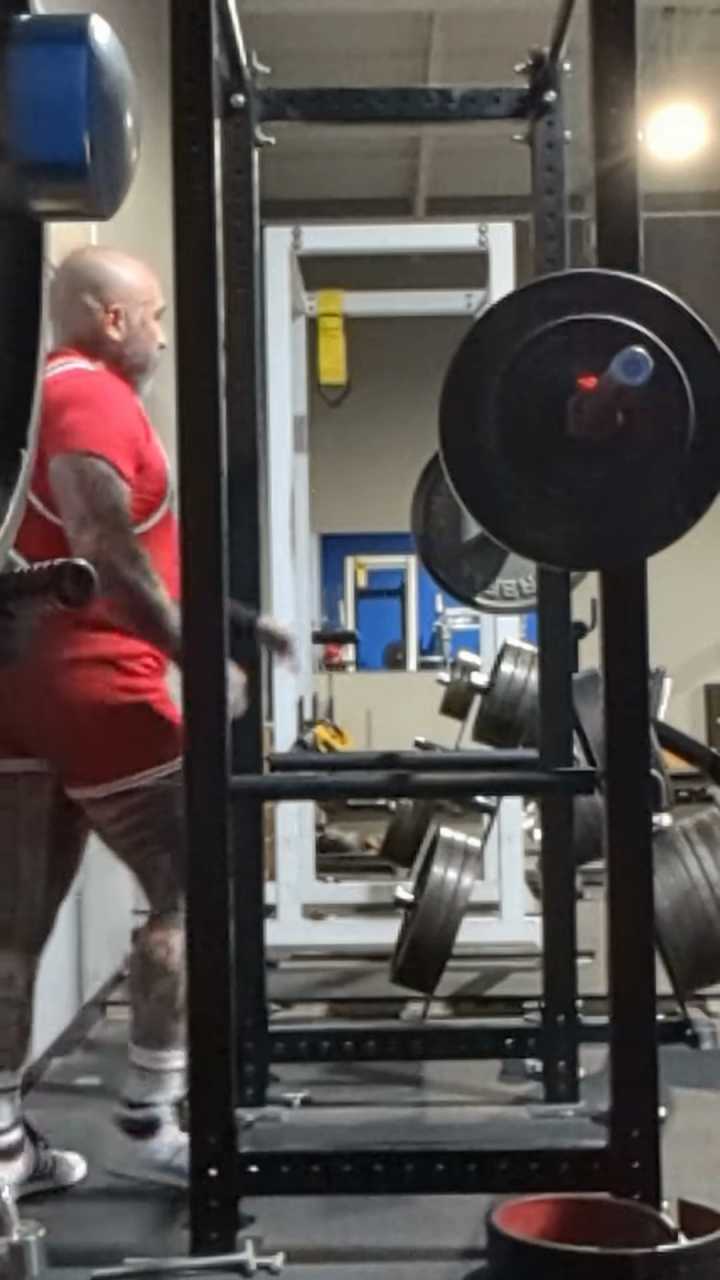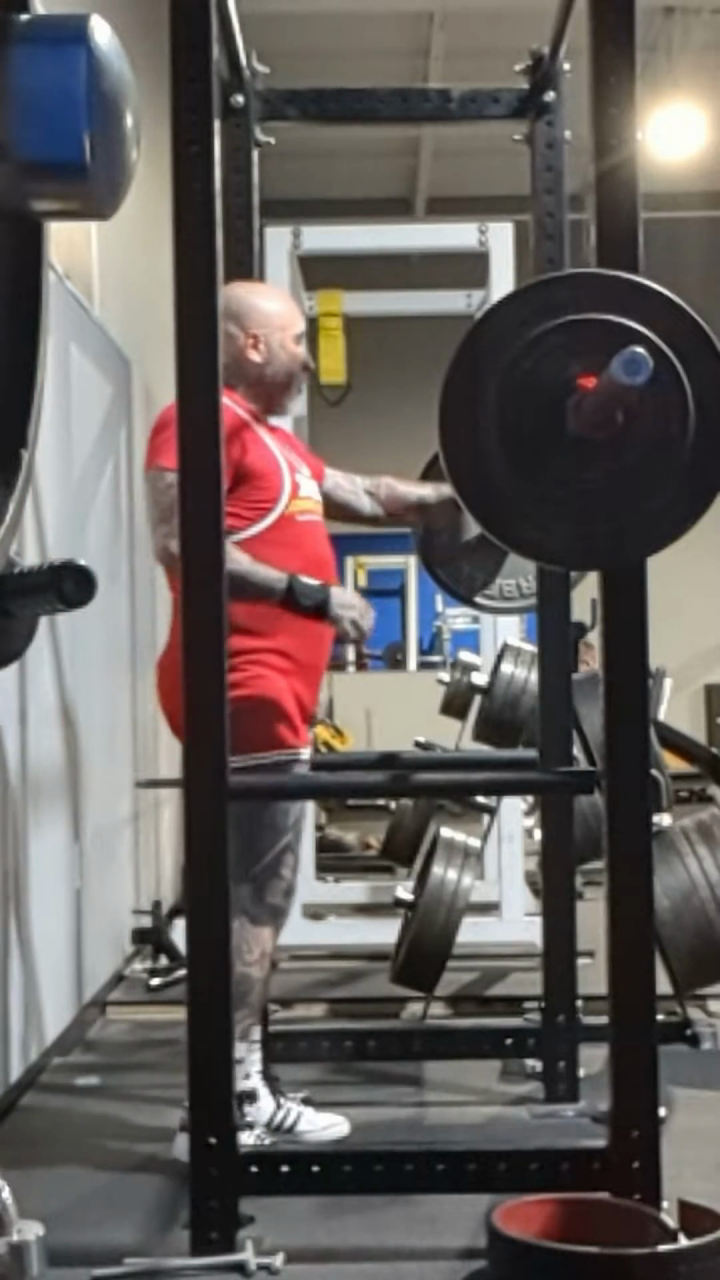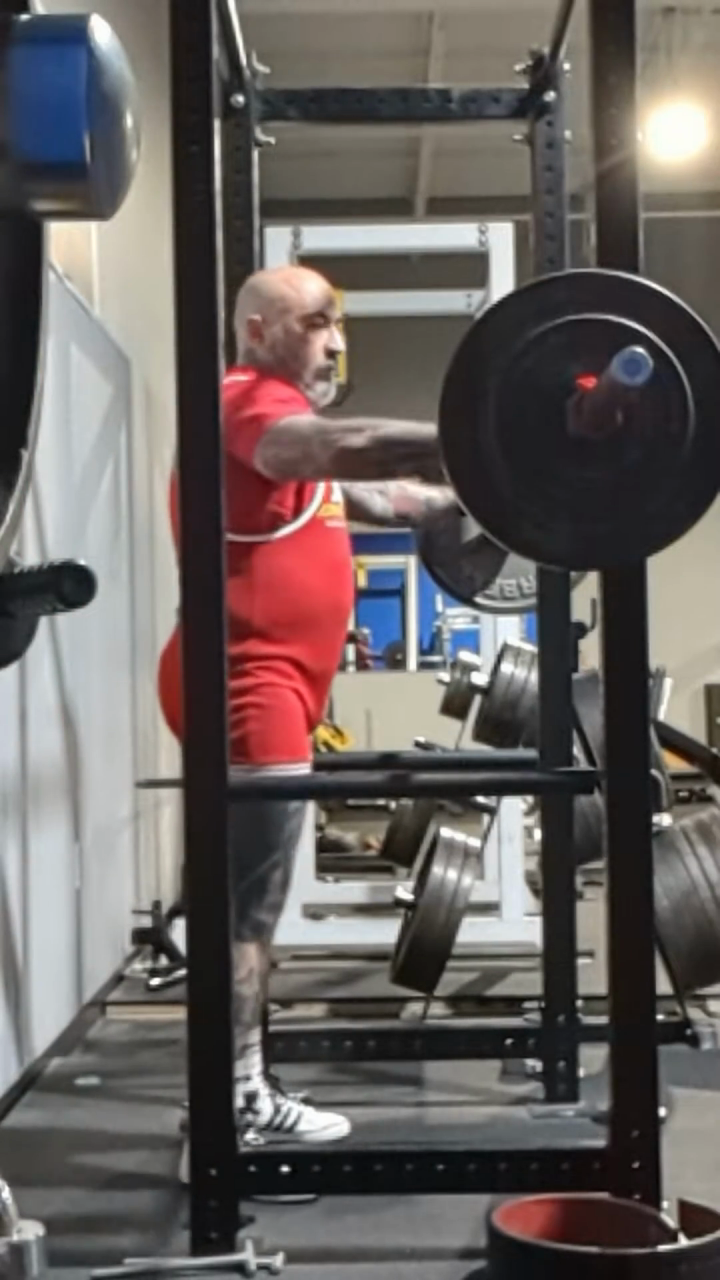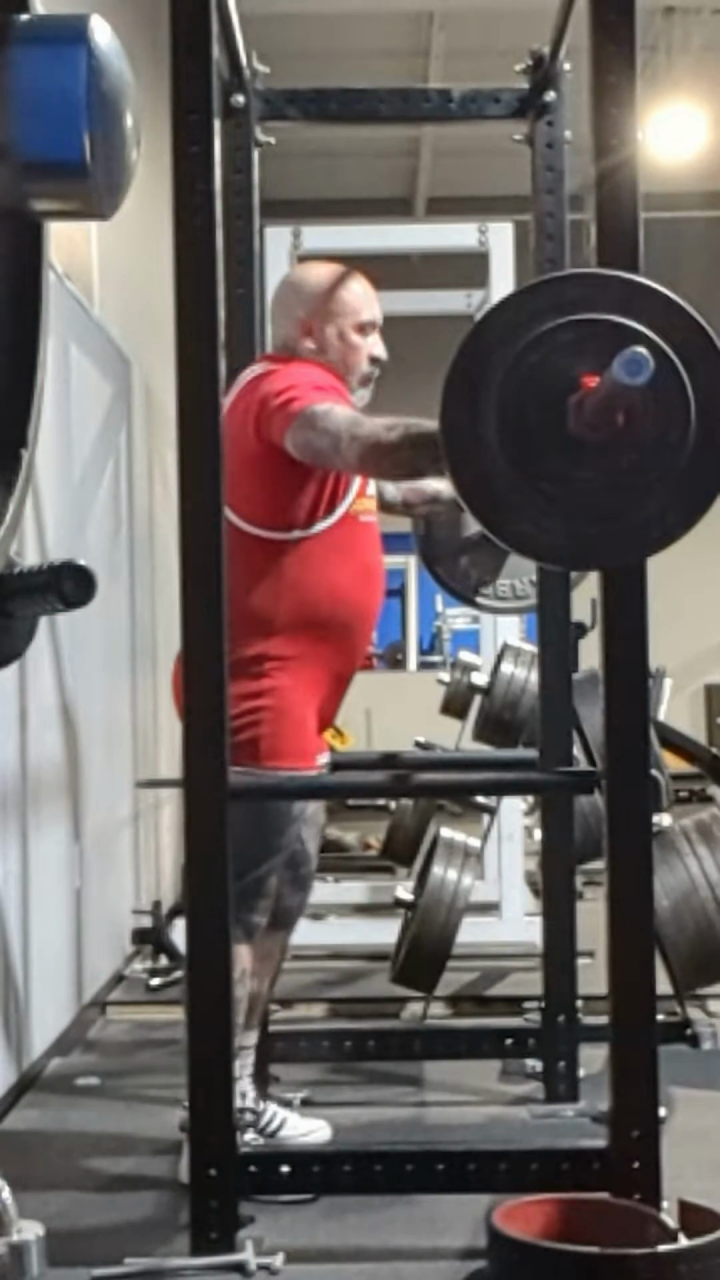
dt=1s
person 1, frame 1
right shoulder: (90, 398)
right elbow: (104, 557)
left wrist: (230, 616)
right wrist: (198, 654)
right hip: (92, 689)
right knee: (183, 898)
right ankle: (148, 1119)
person 1, frame 2
left shoulder: (269, 439)
right shoulder: (203, 420)
left elbow: (367, 496)
right elbow: (177, 542)
left wrist: (463, 496)
right wrist: (307, 595)
left hip: (268, 689)
right hip: (239, 689)
left knee: (261, 896)
right knee: (253, 897)
left ankle: (246, 1093)
person 1, frame 3
left shoulder: (274, 411)
right shoulder: (250, 401)
left elbow: (371, 494)
right elbow: (345, 451)
left hip: (267, 693)
right hip: (246, 692)
left knee: (254, 905)
right knee: (245, 908)
left ankle: (246, 1094)
right ankle: (224, 1124)
person 1, frame 4
left shoulder: (300, 398)
right shoulder: (287, 388)
left elbow: (376, 481)
right elbow: (371, 446)
left wrist: (470, 489)
left hip: (286, 694)
right hip: (260, 691)
left knee: (280, 898)
right knee: (245, 906)
left ankle: (235, 1094)
right ankle: (221, 1119)
